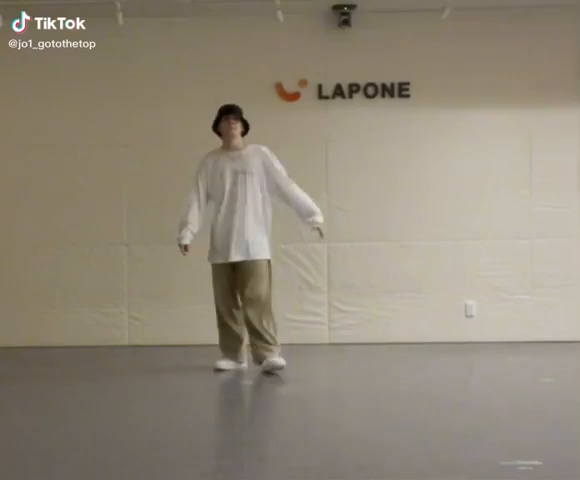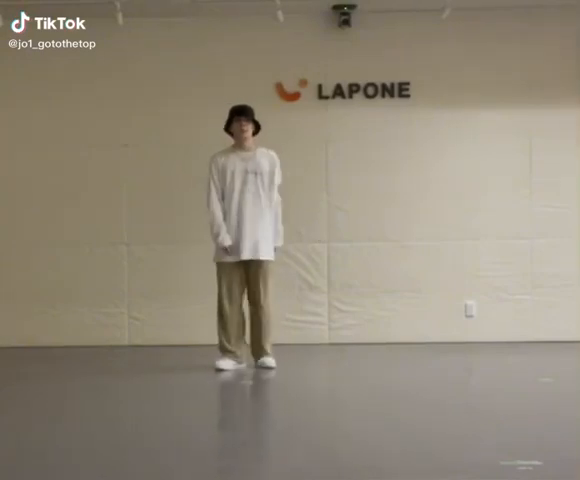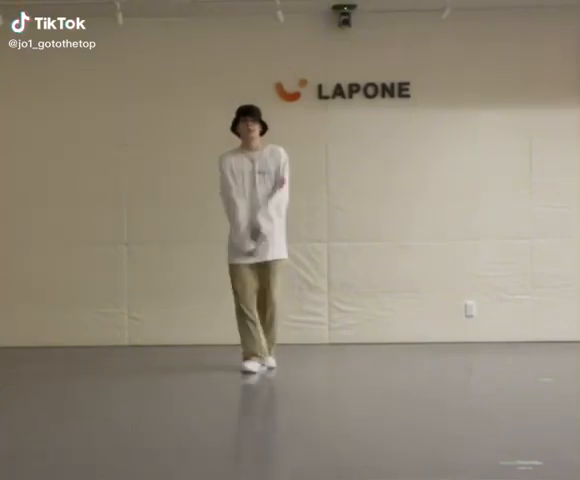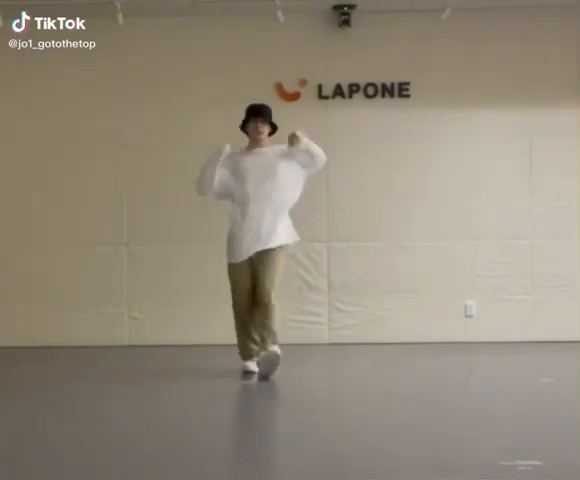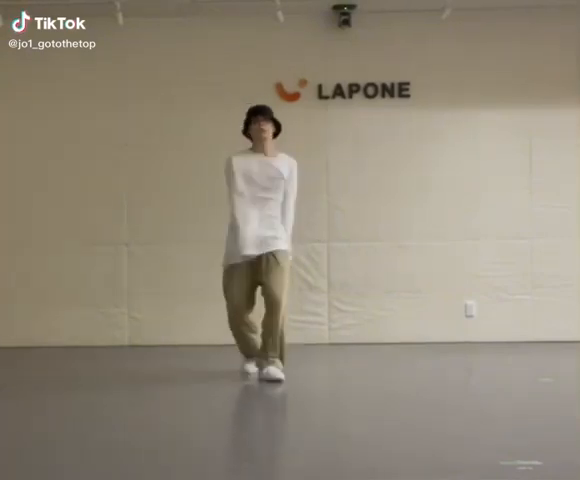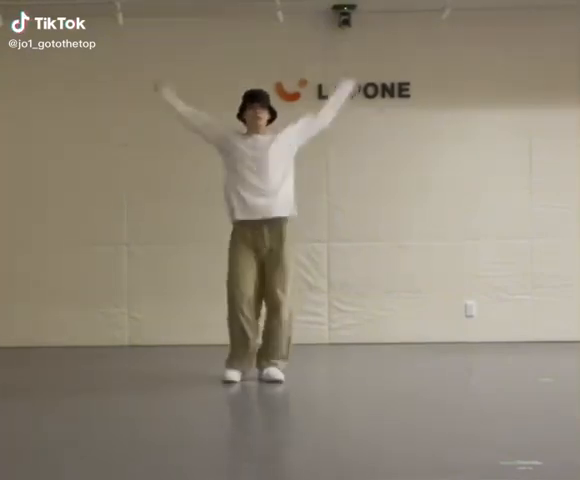
dt=0.5s
person 1, frame 1
left shoulder: (260, 155)
right shoulder: (209, 161)
left elbow: (287, 187)
right elbow: (197, 199)
left wrist: (313, 215)
right wrist: (186, 233)
left hip: (254, 241)
right hip: (222, 243)
left knee: (257, 299)
right knee: (225, 302)
left ankle: (269, 353)
right ankle: (233, 354)
person 1, frame 2
left shoulder: (270, 158)
right shoulder: (219, 161)
left elbow: (274, 200)
right elbow: (214, 202)
left wrist: (277, 235)
right wrist: (222, 236)
left hip: (261, 241)
right hip: (229, 242)
left knee: (261, 301)
right knee: (229, 301)
left ankle: (263, 352)
right ankle: (232, 354)
person 1, frame 3
left shoulder: (277, 154)
right shoulder: (227, 160)
left elbow: (282, 192)
right elbow: (232, 201)
left wrist: (265, 220)
right wrist: (245, 237)
left hip: (271, 243)
right hip: (241, 243)
left knee: (268, 301)
right knee: (245, 301)
left ankle: (266, 352)
right ankle: (254, 356)
person 1, frame 4
left shoulder: (285, 154)
right shoulder: (233, 160)
left elbow: (318, 160)
right elbow: (204, 188)
left wrist: (302, 142)
right wrist: (221, 156)
left hip: (272, 239)
right hip: (240, 242)
left knee: (266, 297)
right knee: (243, 303)
left ankle: (267, 348)
right ankle: (251, 354)
person 1, frame 5
left shoulder: (288, 163)
right shoulder: (237, 162)
left elbow: (287, 208)
right elbow: (239, 202)
left wrist: (285, 241)
right wrist: (245, 240)
left hip: (275, 245)
right hip: (242, 246)
left knee: (276, 301)
right knee: (238, 309)
left ankle: (271, 361)
right ankle: (253, 355)
person 1, frame 6
left shoulder: (287, 138)
right shoulder: (230, 141)
left elbow: (319, 118)
right elbow: (197, 119)
left wrist: (342, 91)
right wrist: (169, 96)
left hip: (276, 227)
right hip: (244, 228)
left knee: (278, 298)
right knee: (241, 298)
left ankle: (272, 362)
right ankle: (239, 362)
